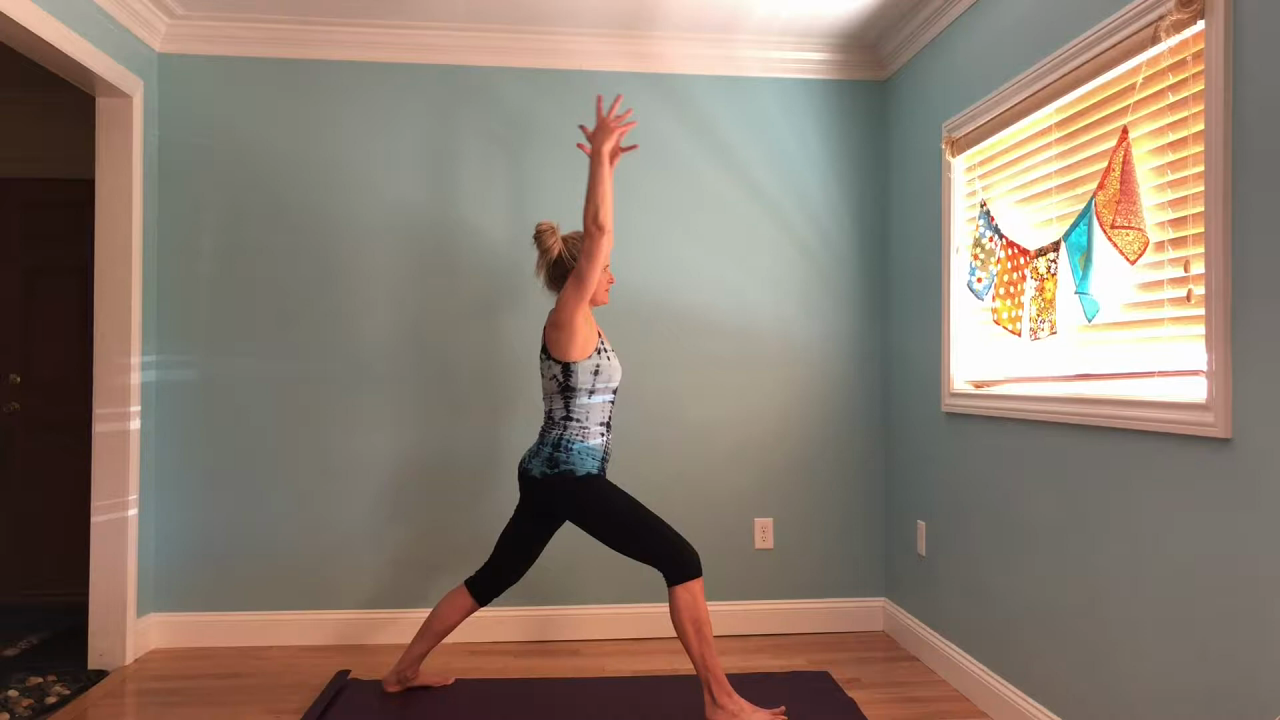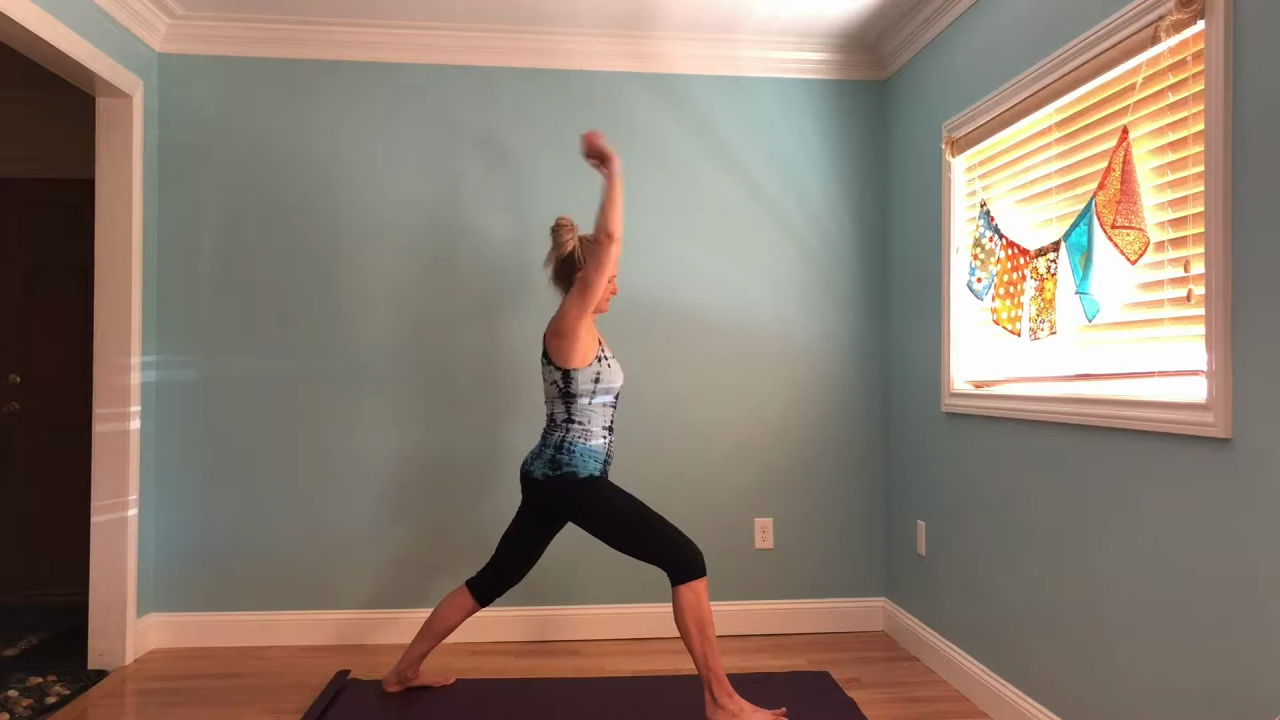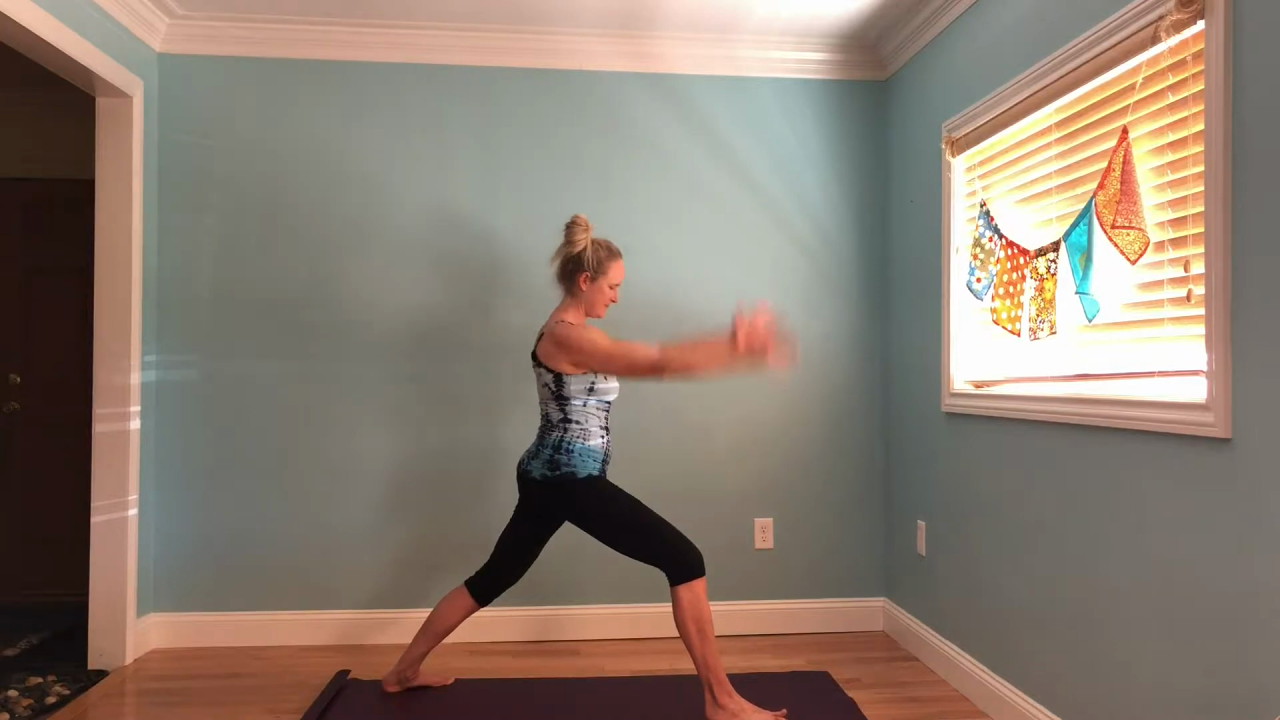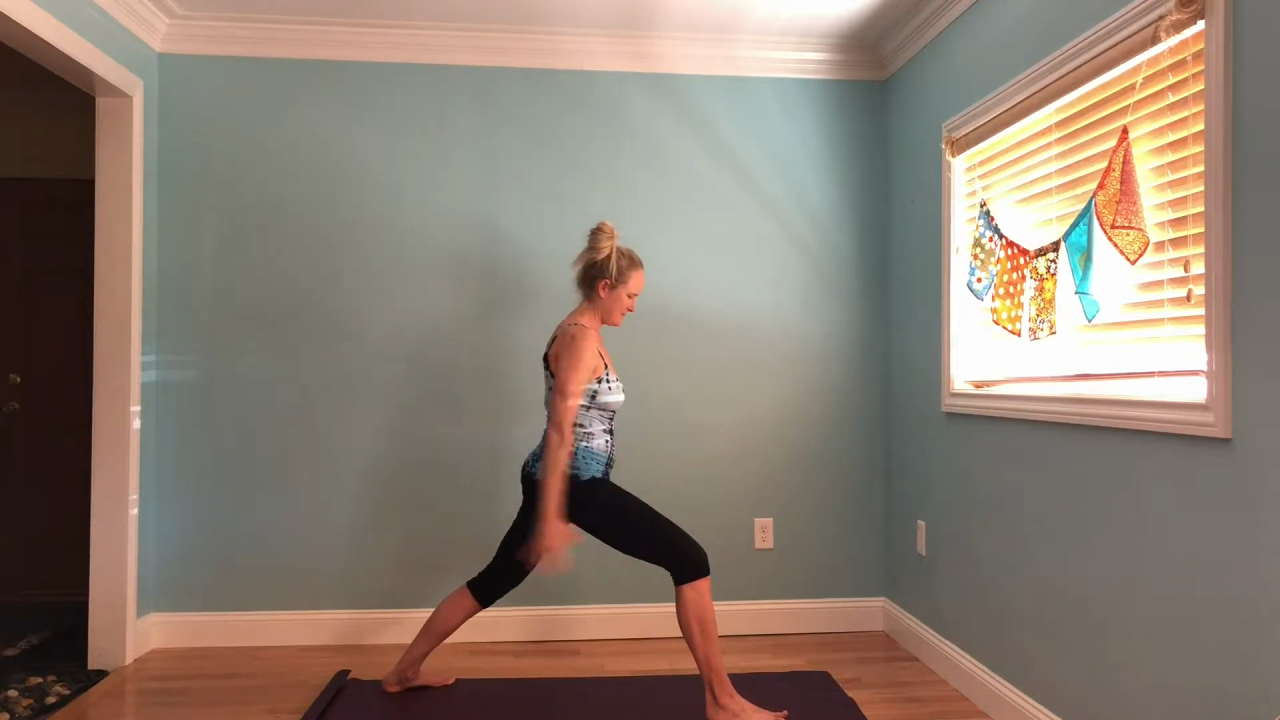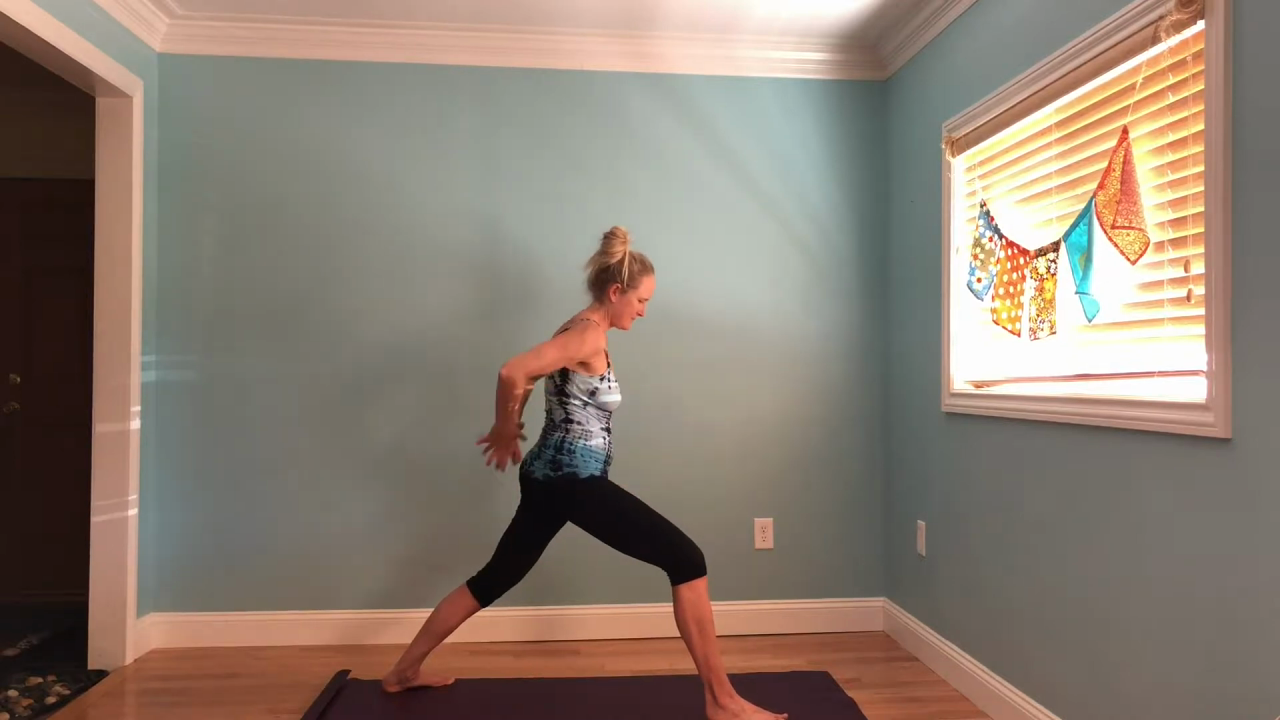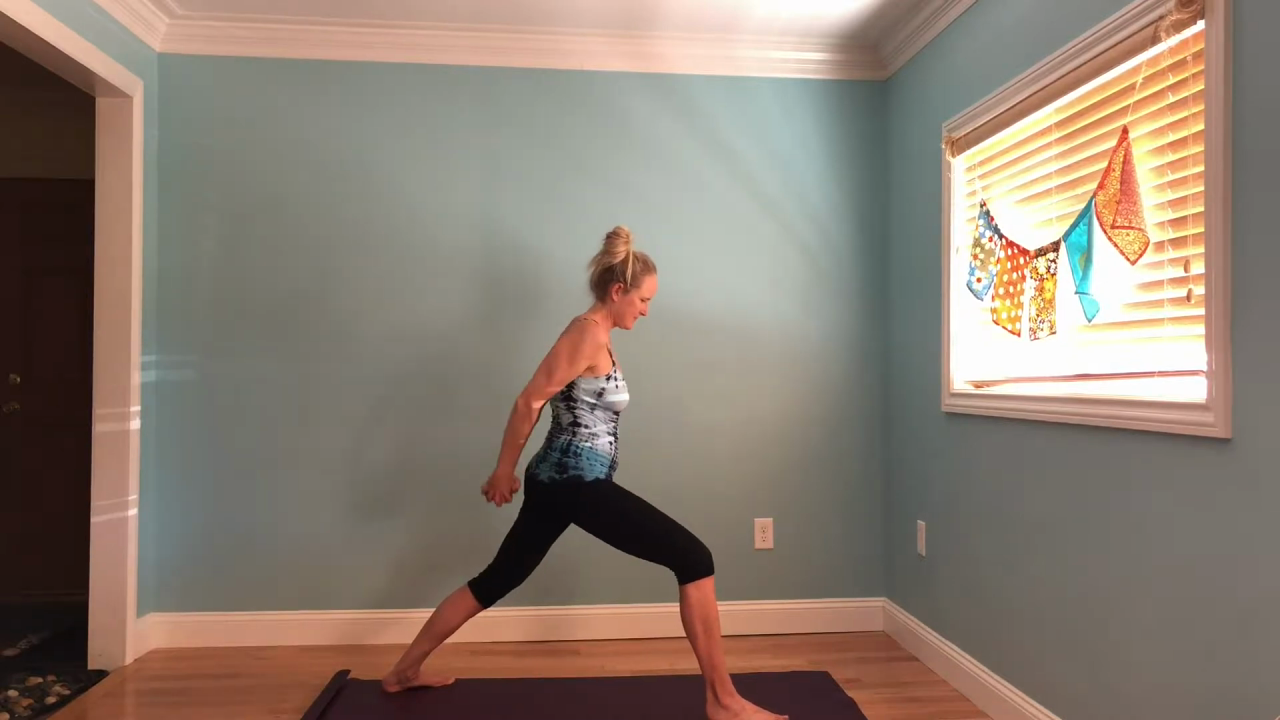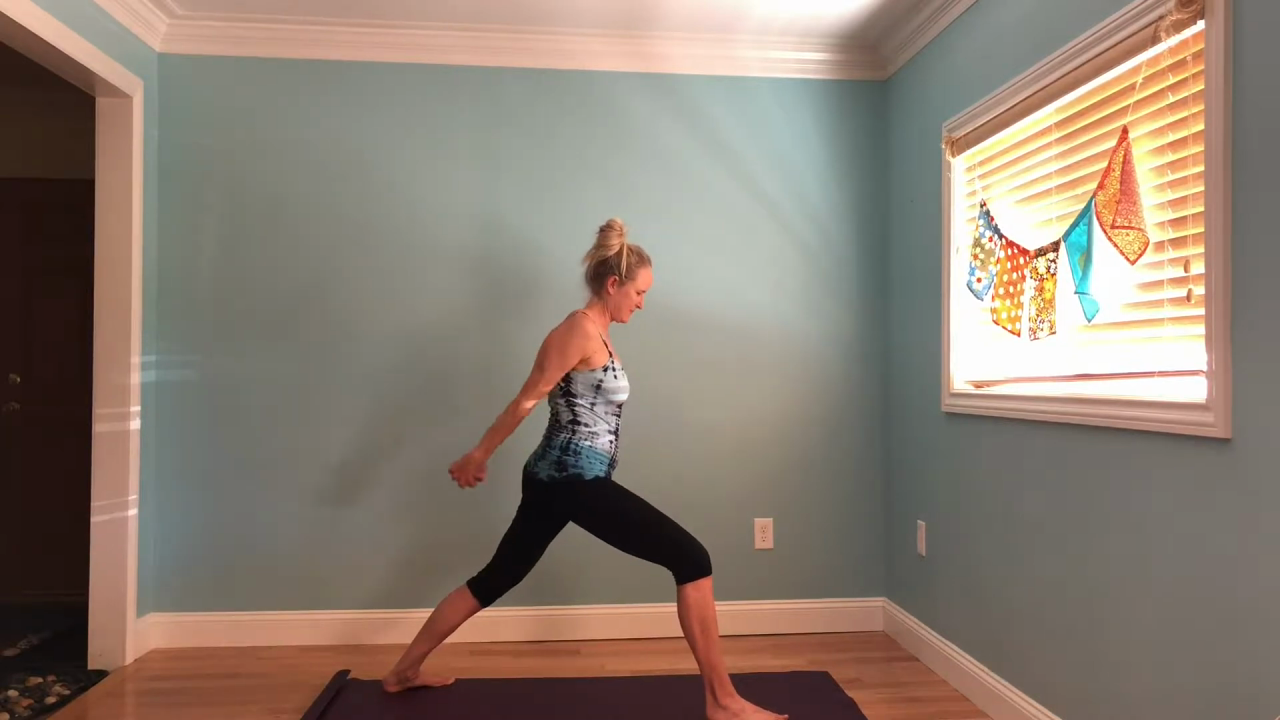
dt=0.4s
person 1, frame 1
left shoulder: (576, 322)
right shoulder: (568, 320)
left elbow: (595, 237)
right elbow: (598, 233)
left wrist: (603, 164)
right wrist: (600, 158)
left hip: (553, 474)
right hip: (569, 477)
left knee: (493, 578)
right knee: (681, 561)
left ankle: (404, 670)
person 1, frame 2
left shoulder: (577, 329)
right shoulder: (571, 325)
left elbow: (603, 248)
right elbow: (611, 243)
left wrist: (610, 174)
right wrist: (611, 169)
left hip: (554, 476)
right hip: (573, 479)
left knee: (494, 578)
right knee: (686, 561)
left ankle: (403, 670)
person 1, frame 3
left shoulder: (574, 330)
right shoulder: (566, 335)
left elbow: (647, 356)
right elbow: (657, 364)
left wrist: (731, 341)
right wrist: (738, 351)
left hip: (551, 476)
right hip: (571, 478)
left knee: (492, 578)
right knee: (684, 562)
left ankle: (404, 670)
person 1, frame 4
left shoulder: (583, 334)
right shoulder: (580, 339)
right elbow: (560, 429)
right wrist: (550, 515)
left hip: (565, 480)
right hip: (577, 482)
left knee: (496, 578)
right knee: (689, 561)
left ankle: (405, 670)
person 1, frame 5
left shoulder: (583, 332)
right shoulder: (590, 334)
left elbow: (524, 377)
right elbow: (512, 374)
left wrist: (507, 433)
right wrist: (505, 431)
left hip: (552, 475)
right hip: (573, 478)
left knee: (494, 577)
right knee: (685, 560)
left ankle: (404, 670)
person 1, frame 6
left shoulder: (590, 334)
right shoulder: (590, 335)
left elbow: (537, 404)
right elbow: (530, 403)
left wrist: (509, 471)
right wrist: (504, 470)
left hip: (559, 478)
right hip: (579, 481)
left knee: (497, 579)
right knee: (694, 559)
left ankle: (404, 670)
person 1, frame 7
left shoulder: (595, 333)
right shoulder: (580, 330)
left elbow: (534, 400)
right elbow: (526, 400)
left wrist: (478, 456)
right wrist: (478, 455)
left hip: (557, 476)
right hip: (577, 479)
left knee: (496, 578)
right knee: (692, 561)
left ankle: (404, 670)
